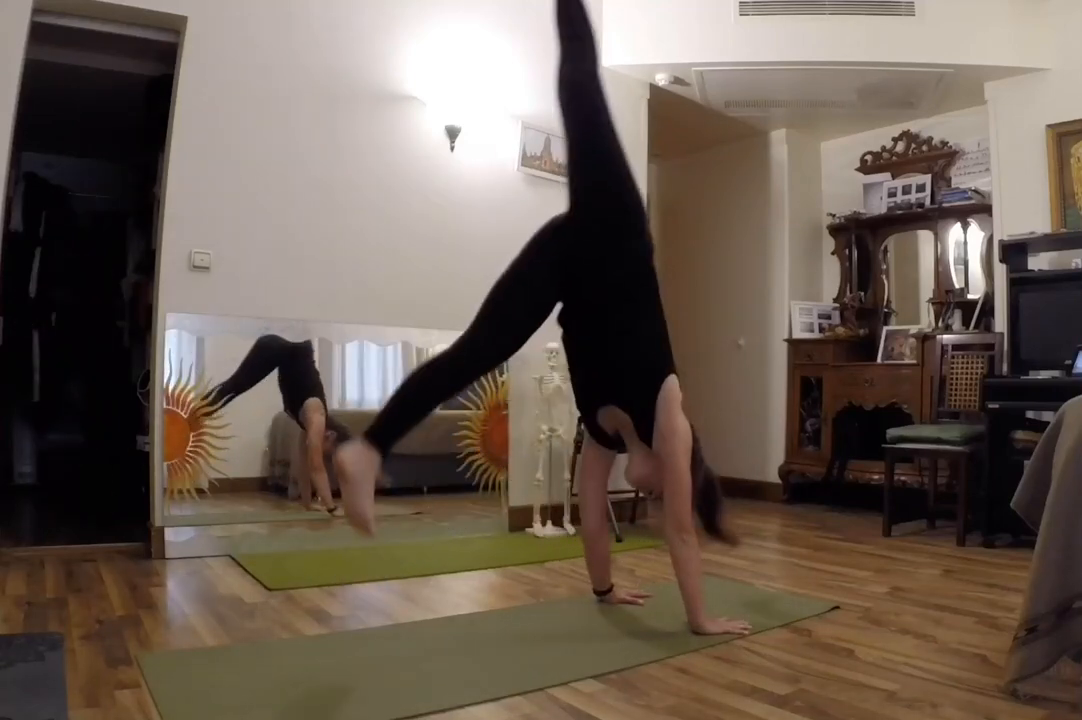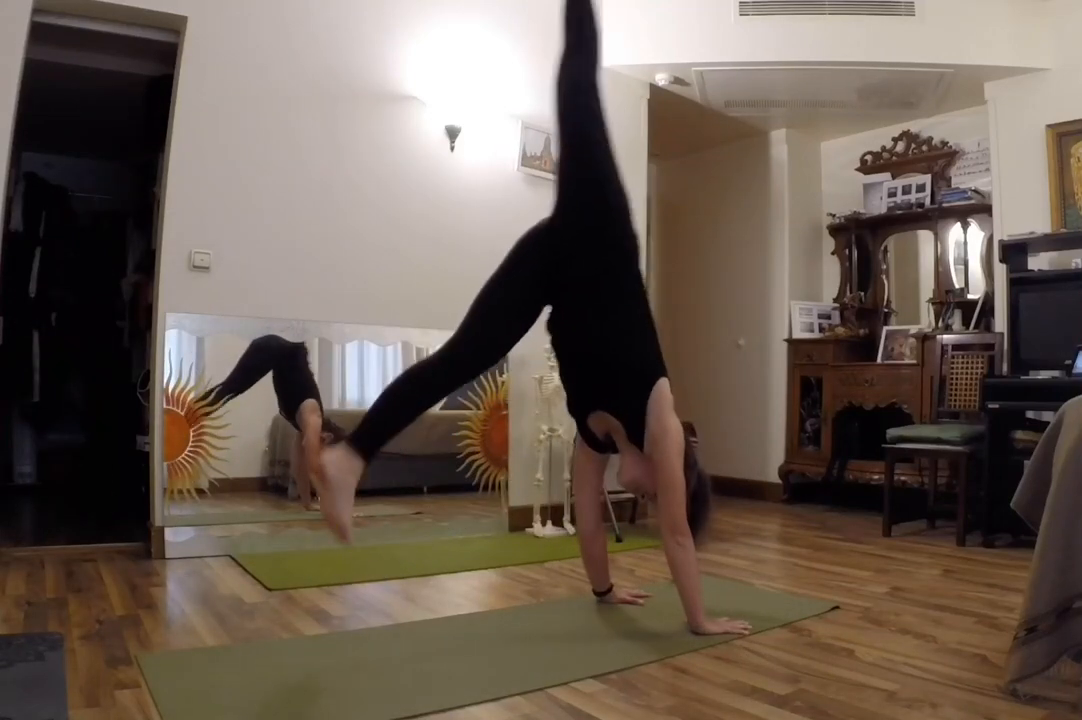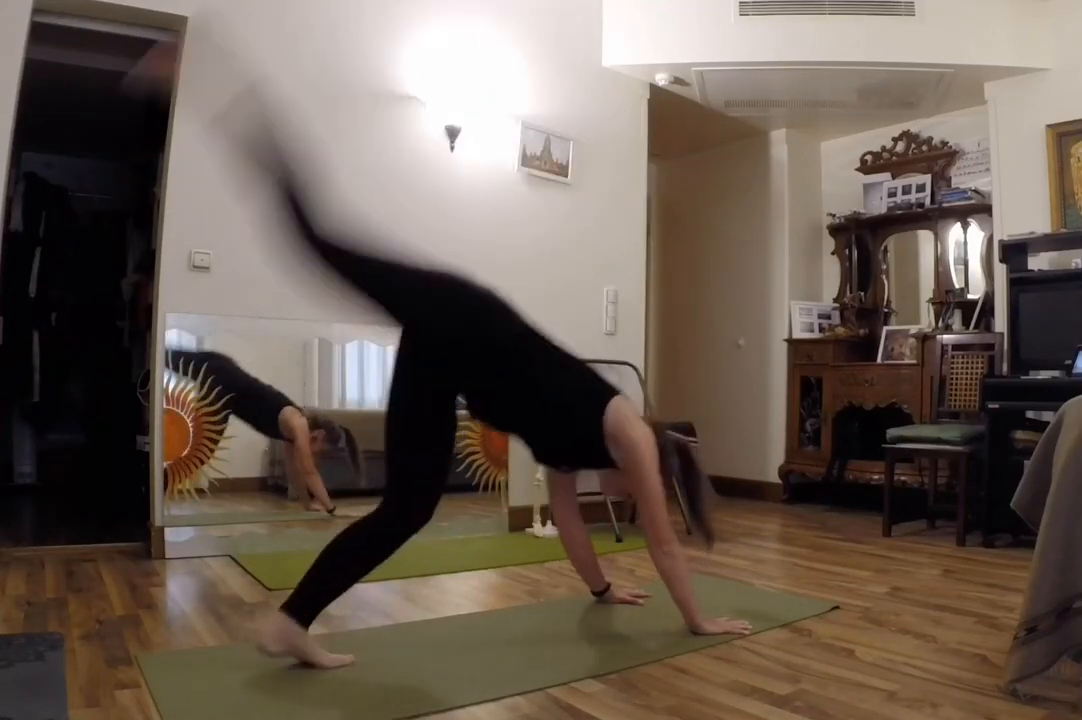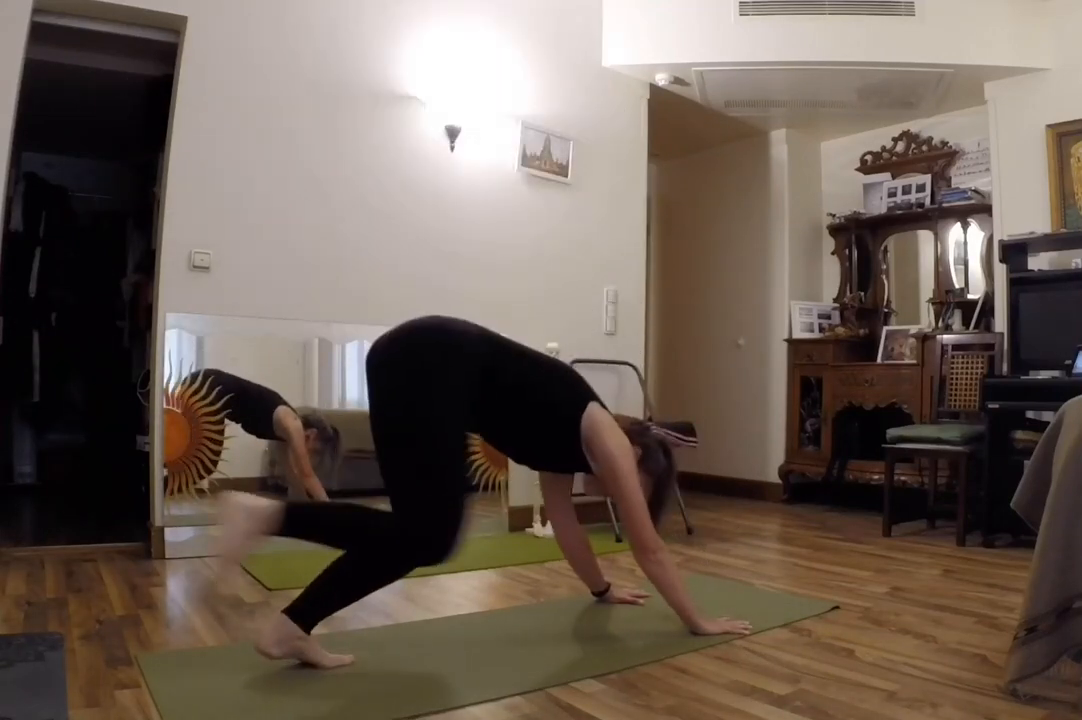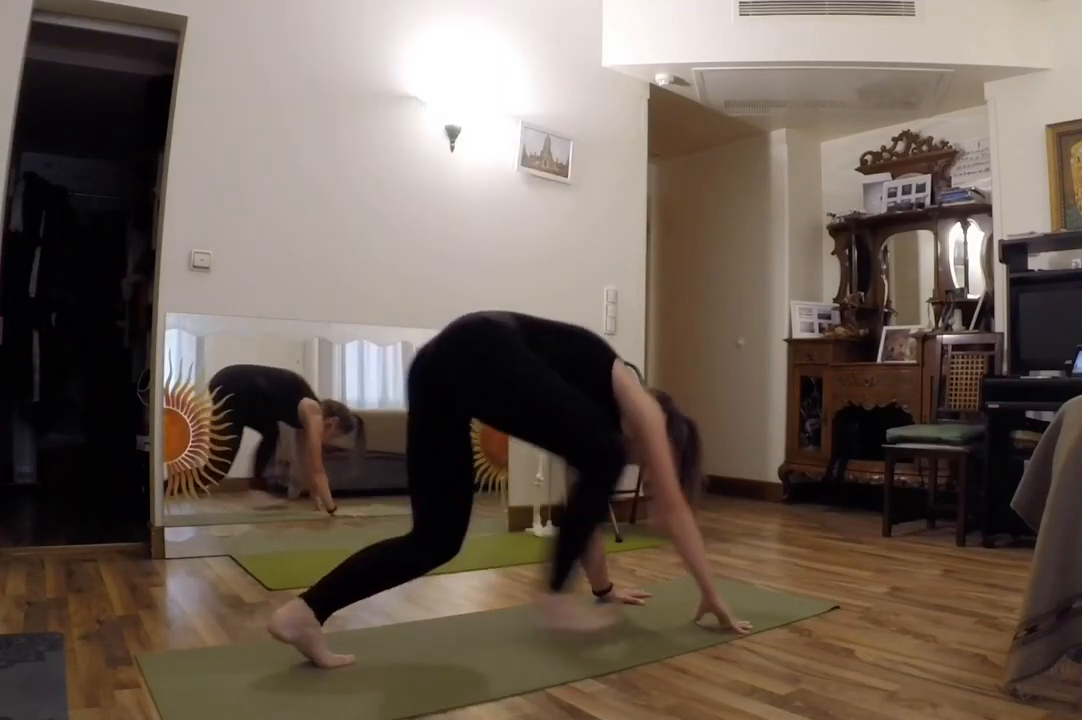
dt=0.4s
person 1, frame 1
left shoulder: (607, 425)
right shoulder: (670, 425)
left elbow: (592, 513)
right elbow: (679, 532)
left wrist: (604, 588)
right wrist: (701, 622)
left hip: (573, 251)
right hip: (605, 242)
left knee: (475, 352)
right knee: (584, 98)
person 1, frame 2
left shoulder: (600, 427)
right shoulder: (660, 423)
left elbow: (587, 516)
right elbow: (675, 533)
left wrist: (604, 588)
right wrist: (701, 621)
left hip: (556, 254)
right hip: (591, 241)
left knee: (457, 360)
right knee: (581, 90)
person 1, frame 3
right shoulder: (628, 431)
left elbow: (566, 518)
right elbow: (662, 542)
left wrist: (603, 588)
right wrist: (698, 621)
left hip: (446, 335)
right hip: (455, 318)
left knee: (408, 506)
right knee: (333, 246)
left ankle: (290, 622)
person 1, frame 4
left shoulder: (561, 441)
right shoulder: (606, 436)
left elbow: (564, 521)
right elbow: (647, 544)
left wrist: (603, 588)
right wrist: (697, 620)
left hip: (402, 356)
right hip: (434, 359)
left knee: (417, 531)
right knee: (428, 535)
left ankle: (290, 625)
right ankle: (269, 513)
person 1, frame 5
left shoulder: (599, 411)
right shoulder: (642, 406)
left elbow: (583, 502)
right elbow: (674, 505)
left wrist: (602, 581)
right wrist: (711, 594)
left hip: (436, 361)
right hip: (484, 353)
left knee: (435, 539)
right knee: (601, 461)
left ankle: (304, 612)
right ankle: (556, 597)
